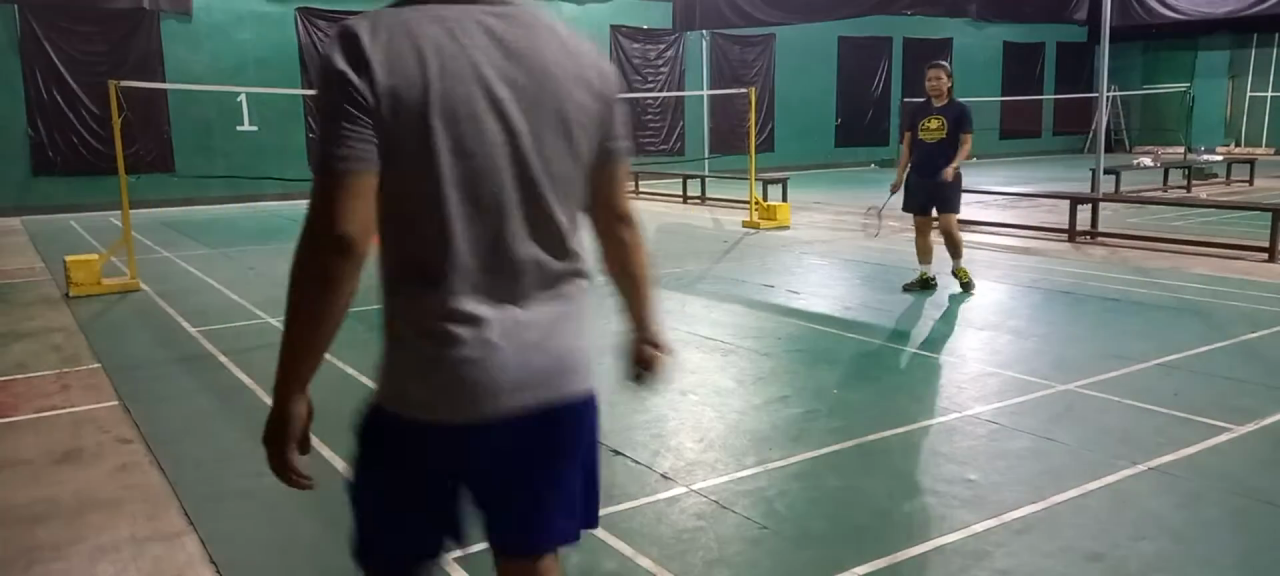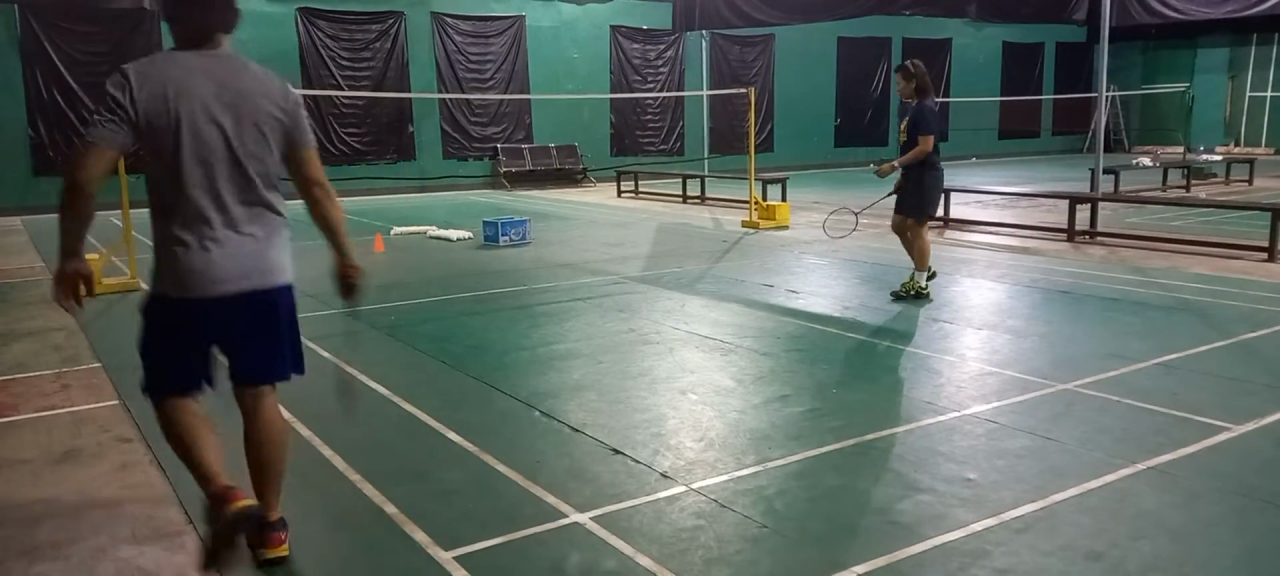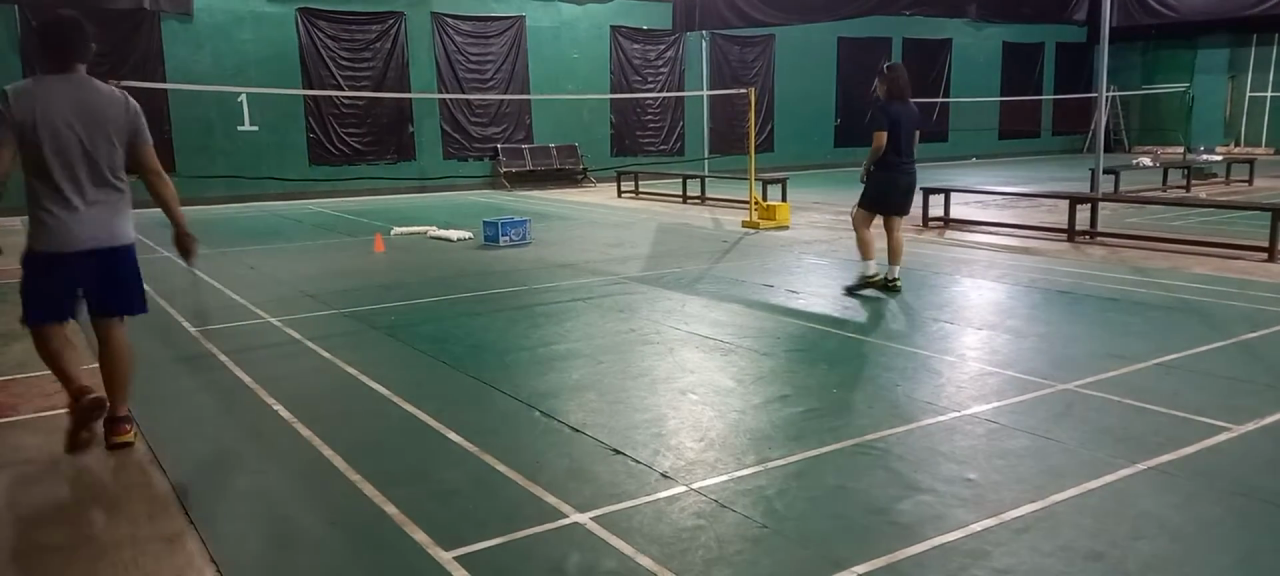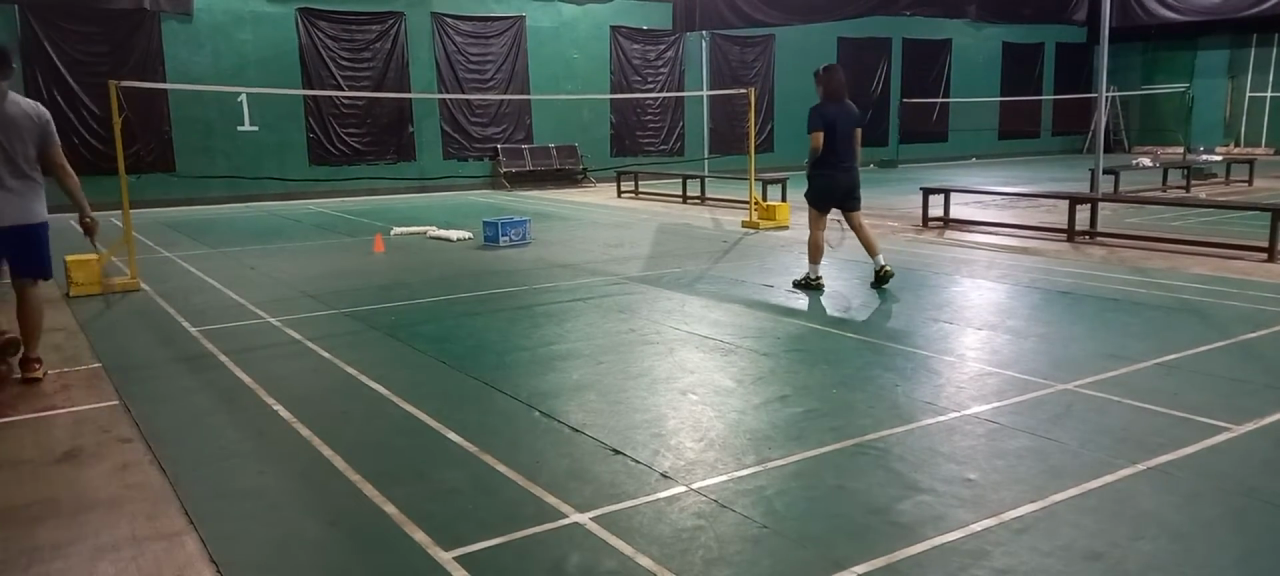
dt=1s
person 1, frame 1
left shoulder: (369, 47)
right shoulder: (583, 58)
left elbow: (343, 240)
right elbow: (618, 222)
left wrist: (290, 392)
right wrist: (644, 328)
left hip: (434, 388)
right hip: (559, 374)
person 1, frame 2
left shoulder: (138, 82)
right shoulder: (277, 91)
left elbow: (86, 178)
right elbow: (315, 186)
left wrist: (71, 256)
right wrist: (344, 257)
left hip: (188, 280)
right hip: (267, 274)
left knee: (173, 393)
right knee: (260, 398)
left ankle: (226, 497)
right ankle: (269, 524)
person 1, frame 3
right shoulder: (122, 103)
right elbow: (153, 173)
right wrist: (180, 226)
left hip: (54, 240)
right hip: (114, 237)
left knee: (46, 324)
right knee: (111, 326)
left ankle: (82, 394)
right ankle: (119, 418)
person 1, frame 4
right shoulder: (35, 112)
right elbow: (60, 168)
right wrist: (84, 211)
right hip: (29, 217)
right knee: (28, 286)
right ankle: (31, 359)
person 2, frame 1
left shoulder: (960, 110)
right shoulder: (917, 111)
left elbow: (966, 144)
right elbow: (907, 145)
left wrist: (953, 166)
right wrist: (899, 176)
left hip: (946, 178)
right hip: (918, 177)
left knee: (948, 226)
right knee: (921, 226)
left ankle: (959, 268)
right ankle: (926, 275)
person 2, frame 2
left shoulder: (925, 109)
right shoulder: (915, 108)
left elbow: (925, 147)
left wrist: (895, 165)
right wrist: (902, 176)
left hip: (925, 177)
right hip: (913, 177)
left knee: (917, 228)
right knee: (899, 226)
left ankle: (920, 285)
right ankle: (923, 270)
person 2, frame 3
left shoulder: (883, 109)
right shoulder: (912, 110)
left elbow: (879, 144)
right elbow: (914, 143)
left wrist: (866, 166)
left hip: (886, 175)
right hip: (907, 175)
left knee: (860, 223)
right knee: (894, 227)
left ankle: (869, 274)
right ankle: (892, 278)
person 2, frame 4
left shoulder: (818, 111)
right shoulder: (852, 109)
left elbow: (816, 145)
right elbow: (856, 143)
left wrist: (810, 163)
left hip: (825, 176)
right hip: (849, 175)
left knee: (817, 227)
right knee: (857, 223)
left ankle: (813, 277)
right ankle: (881, 267)
